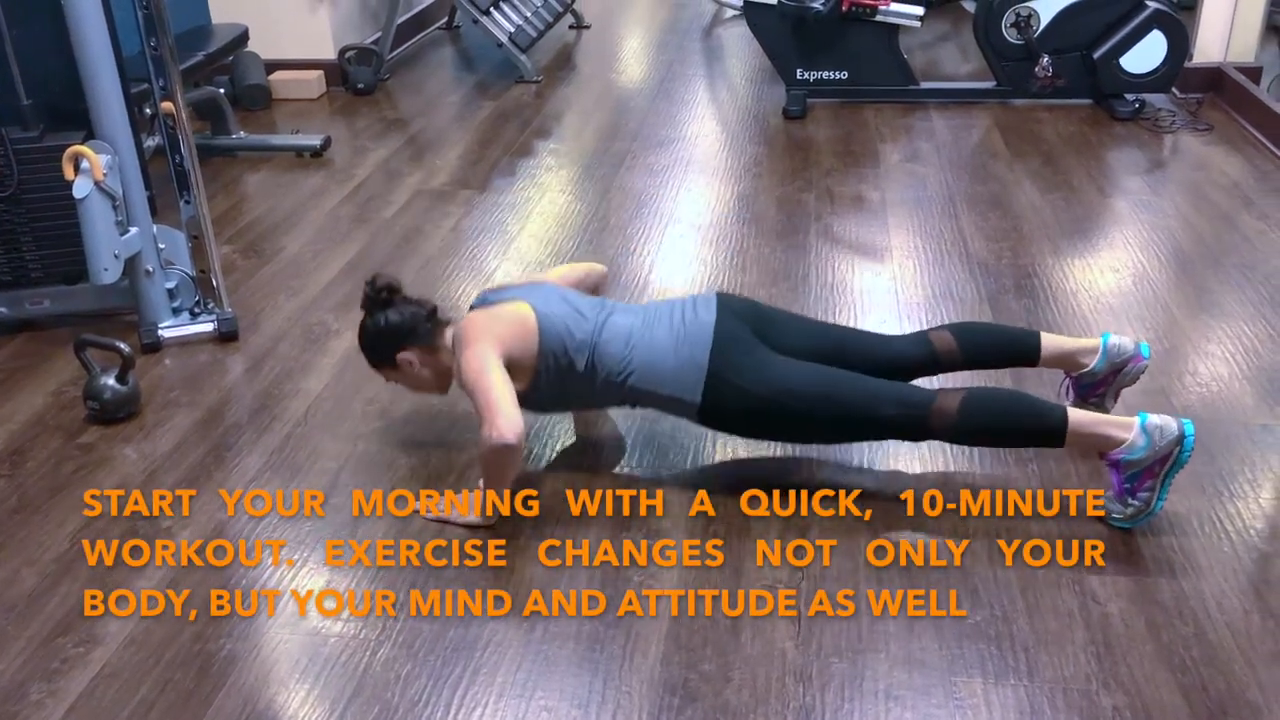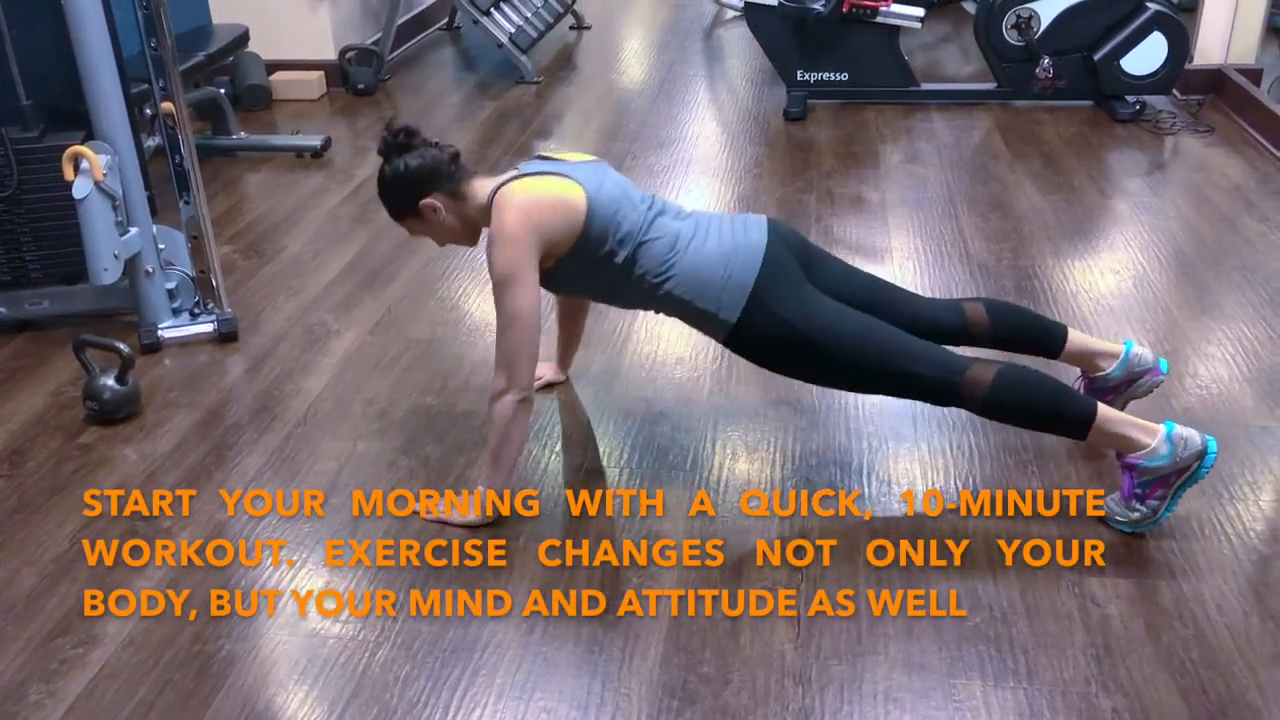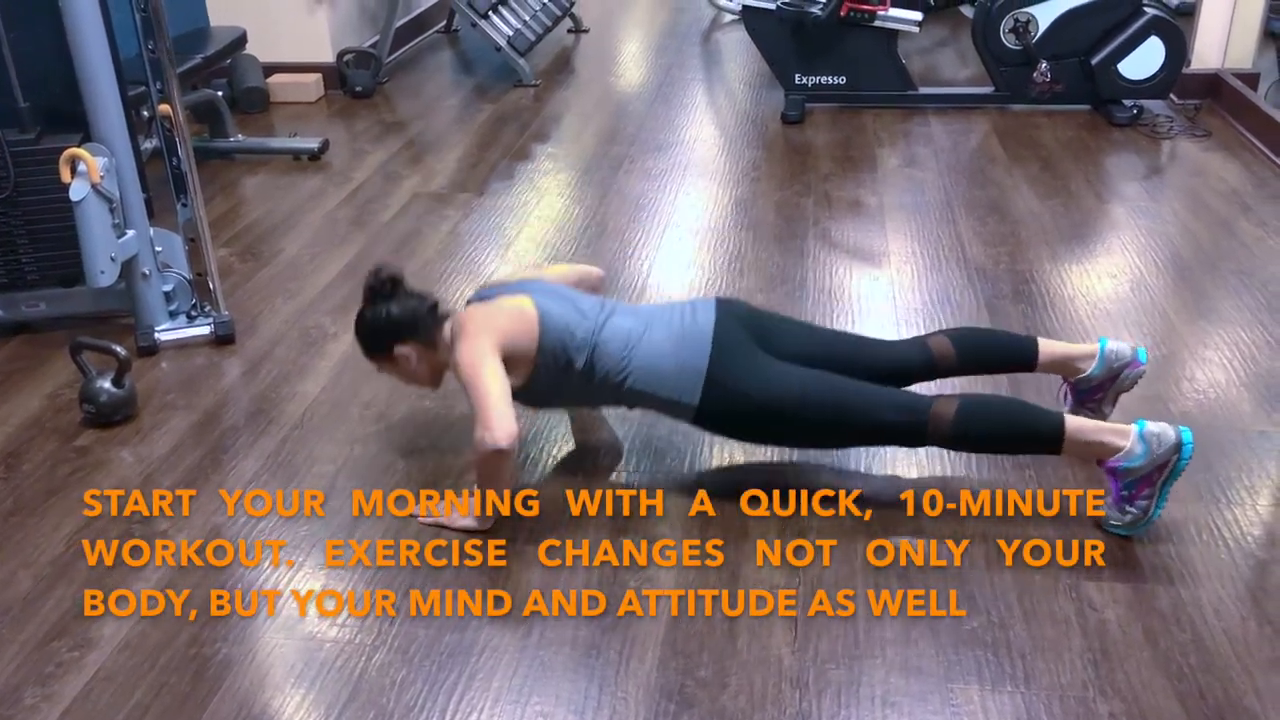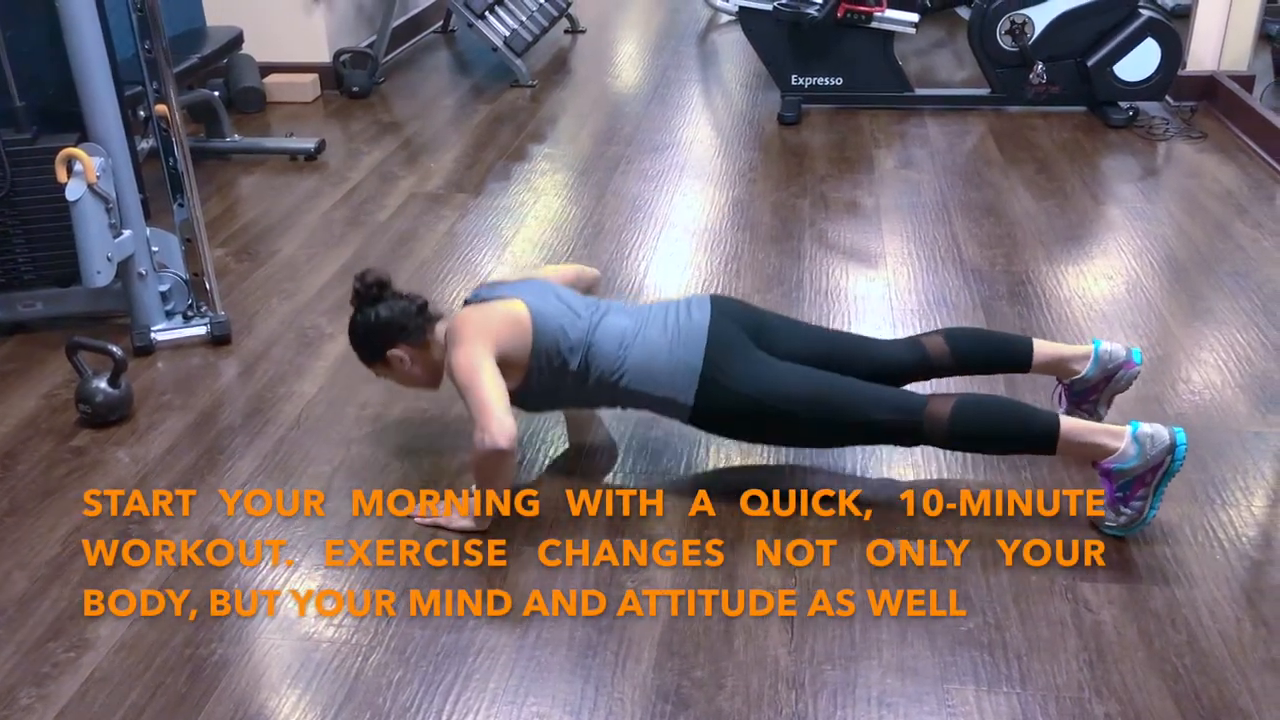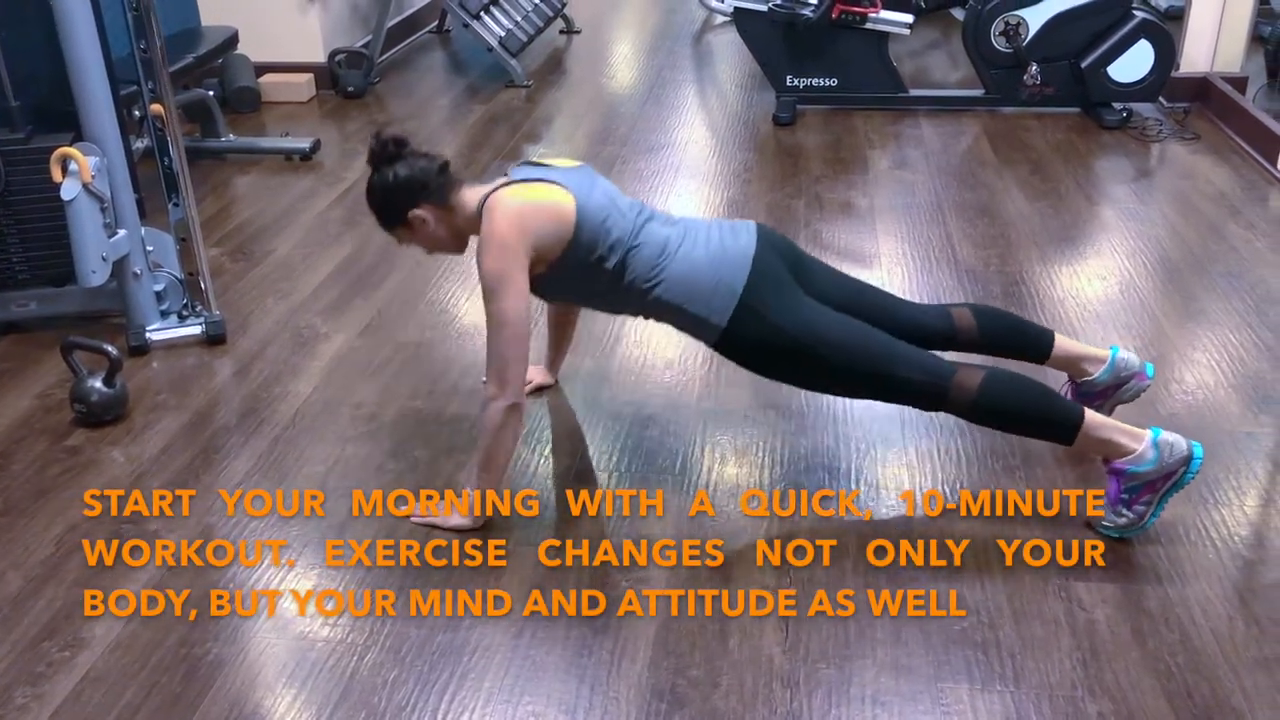
dt=0.5s
person 1, frame 1
left shoulder: (473, 348)
right shoulder: (495, 304)
left elbow: (506, 436)
right elbow: (596, 271)
left wrist: (489, 505)
left hip: (716, 383)
right hip: (713, 321)
left knee: (905, 410)
right knee: (902, 355)
left ankle: (1133, 439)
right ankle: (1094, 354)
person 1, frame 2
left shoulder: (510, 227)
right shoulder: (537, 172)
left elbow: (510, 389)
left wrist: (483, 503)
right wrist: (566, 364)
left hip: (748, 301)
right hip: (757, 246)
left knee: (937, 375)
right knee: (934, 321)
left ankle: (1159, 448)
right ankle: (1114, 360)
person 1, frame 3
left shoulder: (470, 343)
right shoulder: (499, 298)
left elbow: (498, 442)
right elbow: (593, 277)
left wrist: (479, 509)
left hip: (715, 385)
right hip: (712, 326)
left knee: (902, 416)
right knee: (900, 359)
left ankle: (1131, 448)
right ankle: (1093, 360)
person 1, frame 4
left shoulder: (464, 346)
right shoulder: (487, 299)
left elbow: (499, 441)
right elbow: (589, 276)
left wrist: (480, 512)
left hip: (709, 380)
right hip: (707, 322)
left knee: (897, 414)
right knee: (895, 359)
left ankle: (1128, 449)
right ankle: (1087, 361)
person 1, frame 5
left shoulder: (499, 235)
right shoulder: (527, 180)
left elbow: (502, 393)
left wrist: (477, 505)
right wrist: (555, 368)
left hip: (737, 308)
right hip: (746, 252)
left knee: (924, 378)
right knee: (925, 324)
left ankle: (1143, 452)
right ankle: (1099, 365)
